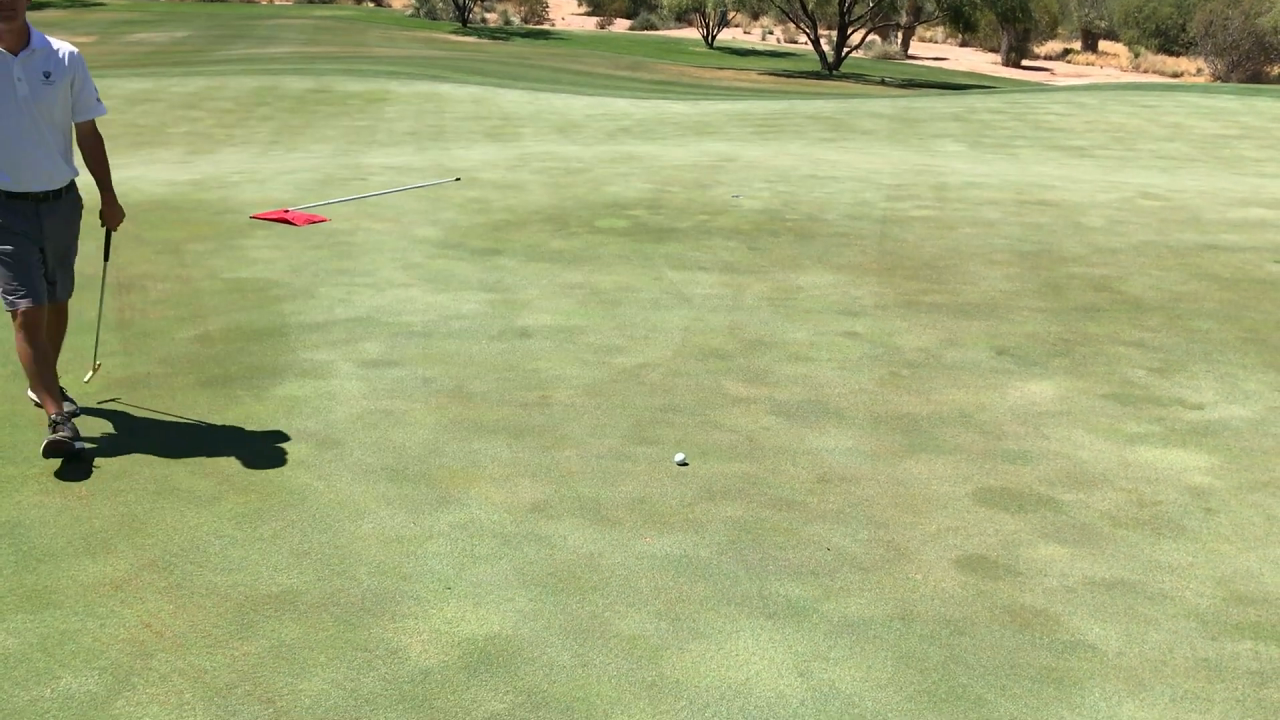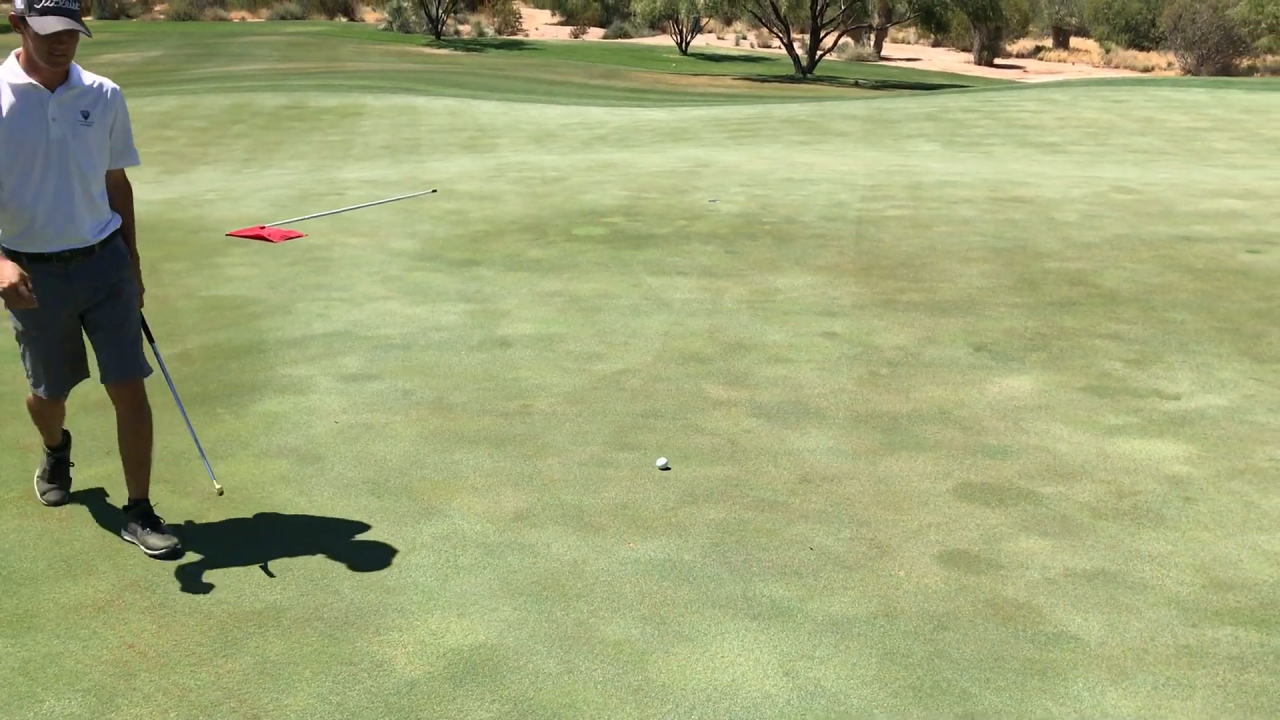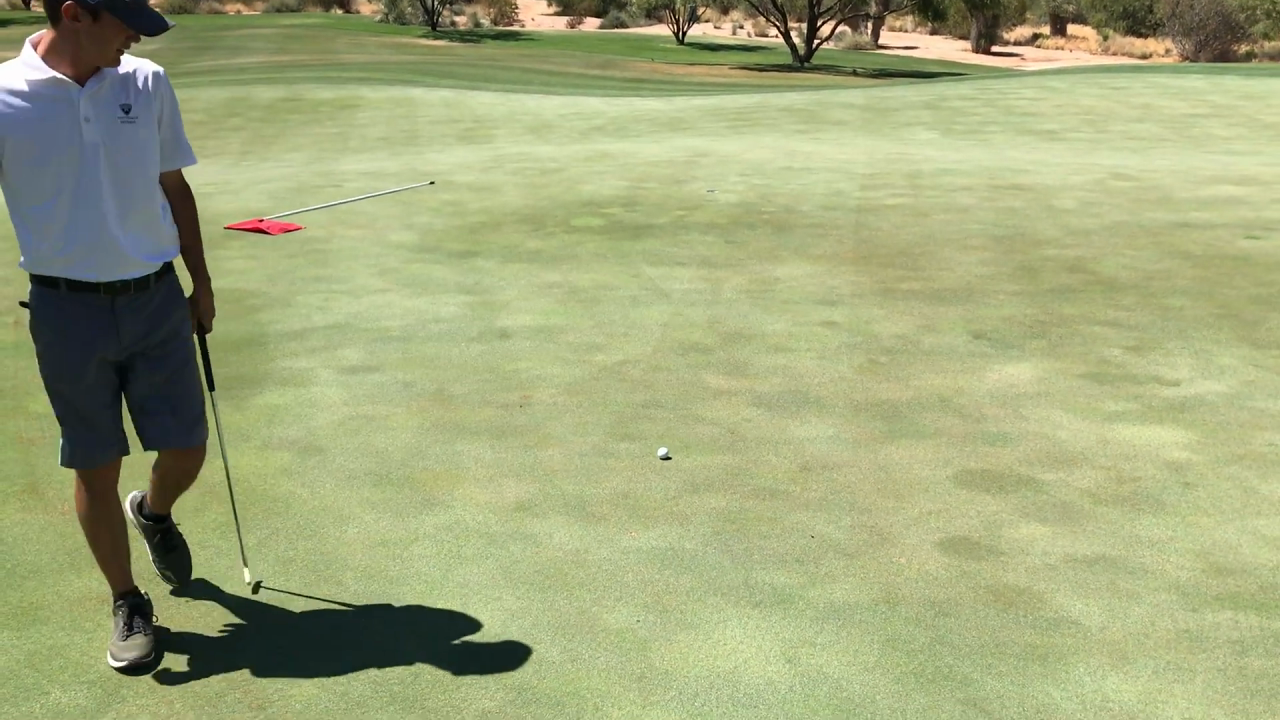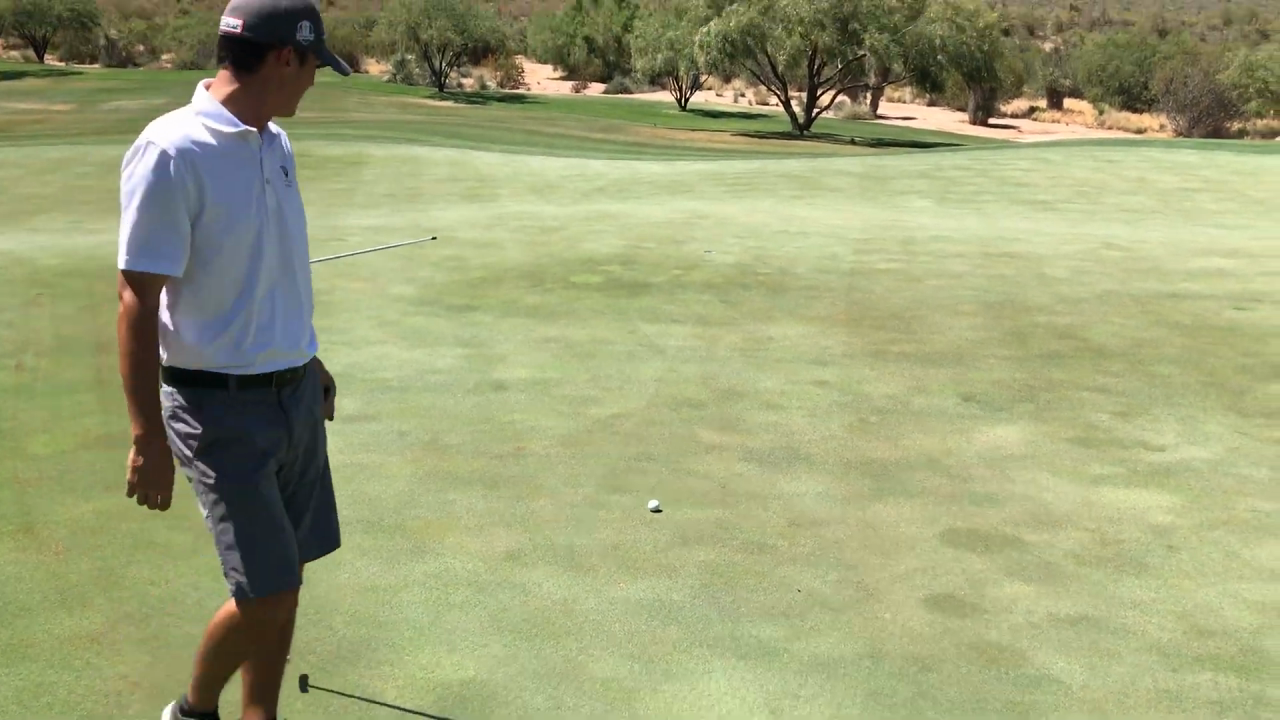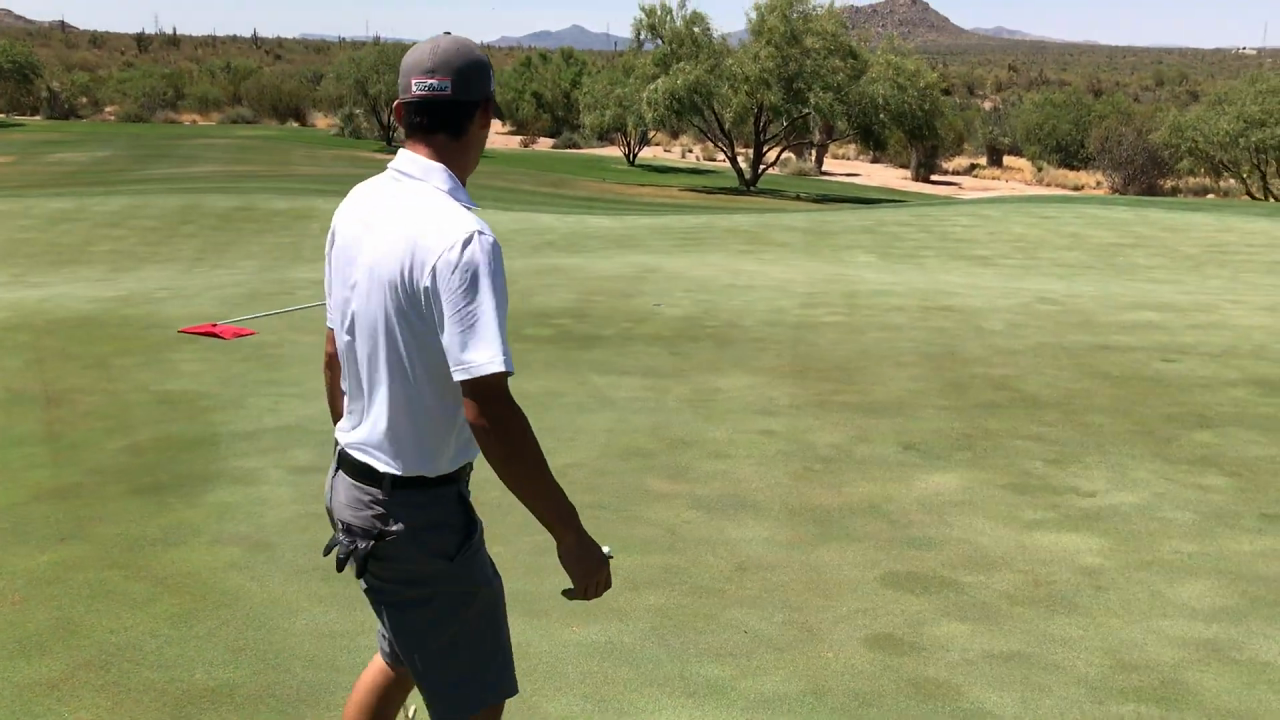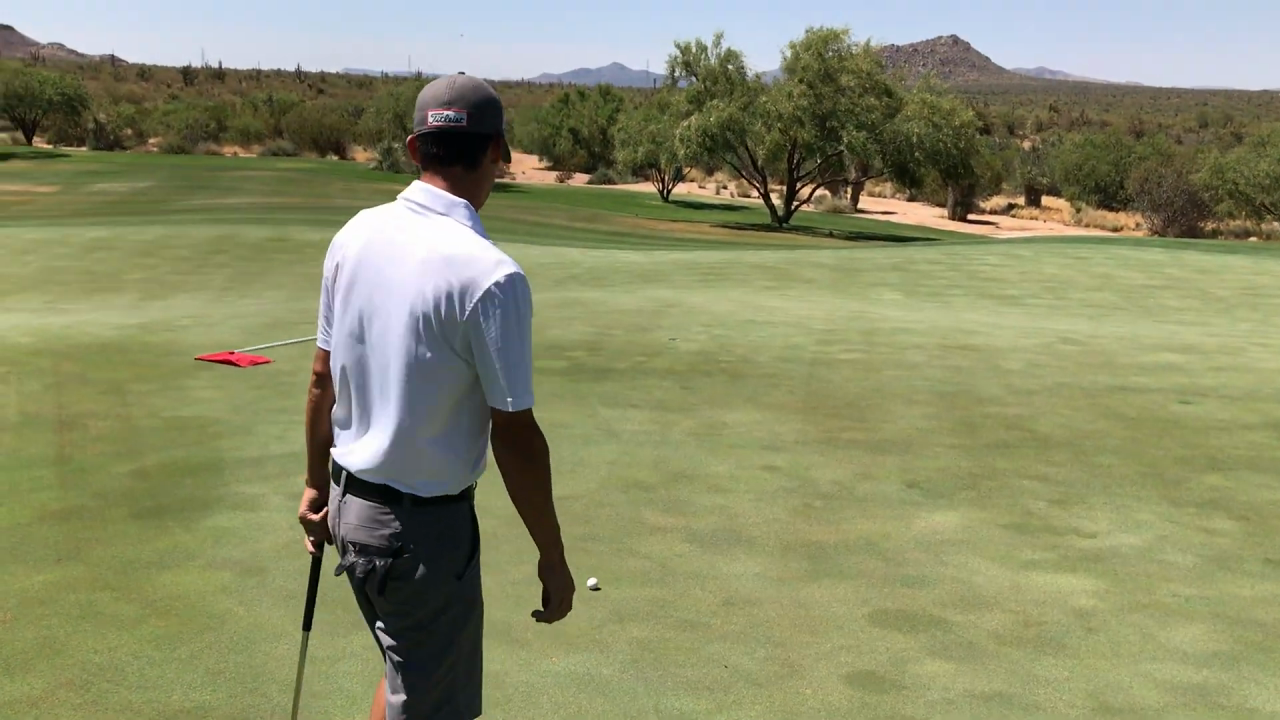
dt=0.7s
person 1, frame 1
left shoulder: (65, 58)
left elbow: (87, 133)
left wrist: (108, 196)
left hip: (60, 202)
left knee: (56, 304)
left ankle: (43, 380)
right ankle: (60, 423)
person 1, frame 2
left shoulder: (104, 96)
left wrist: (133, 262)
left hip: (104, 263)
left knee: (129, 388)
right knee: (48, 393)
left ankle: (138, 510)
right ankle: (56, 449)
person 1, frame 3
left shoulder: (147, 84)
left wrist: (202, 281)
left hip: (156, 300)
right hip: (66, 310)
left knee: (185, 450)
right knee: (95, 468)
left ankle: (154, 509)
right ankle: (128, 604)
person 1, frame 4
left shoulder: (275, 145)
right shoulder: (170, 151)
right elbow: (138, 300)
left wrist: (306, 362)
right wrist: (146, 435)
left hip: (296, 394)
right hip: (218, 409)
left knee: (282, 582)
right knee: (266, 598)
person 1, frame 5
left shoulder: (357, 206)
right shoulder: (459, 238)
right elbow: (488, 410)
right wrist: (570, 535)
left hip: (350, 485)
right hip: (417, 510)
left knee: (407, 655)
person 1, frame 6
left shoulder: (355, 235)
right shoulder: (491, 274)
left elbow: (323, 380)
right elbow: (514, 437)
left wrist: (316, 483)
right wrist: (552, 554)
left hip: (353, 506)
right hip: (425, 528)
